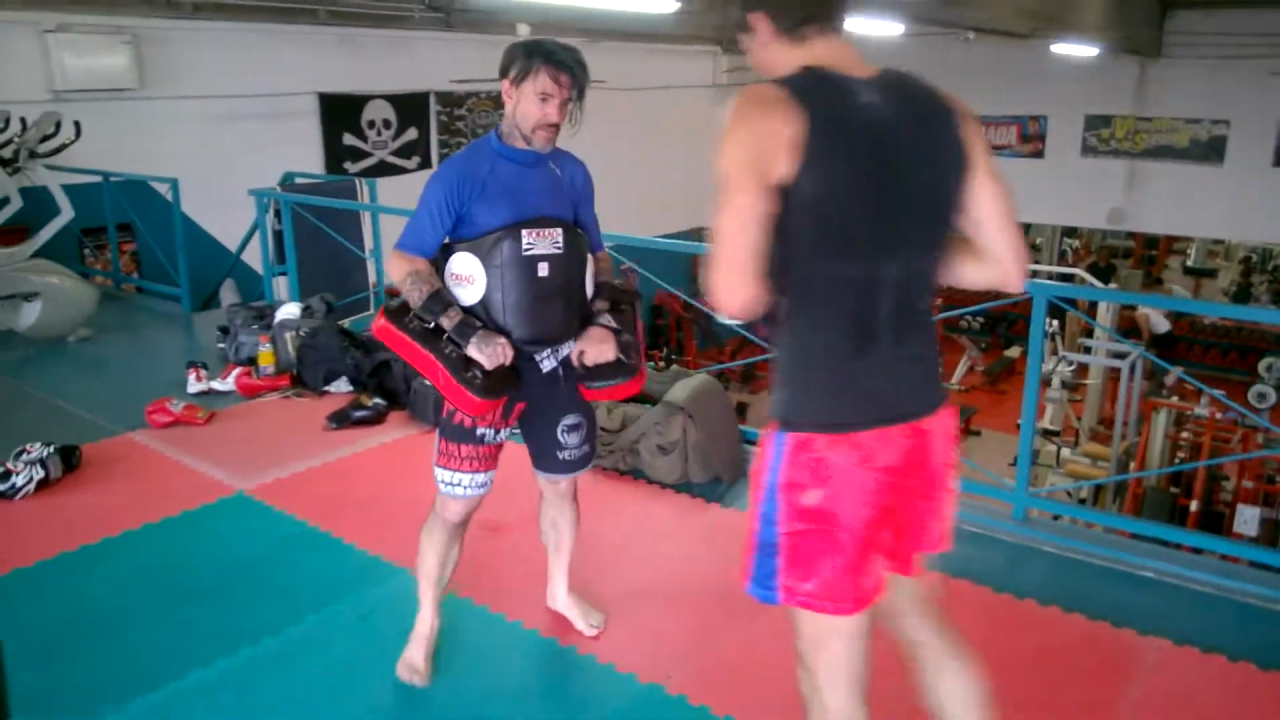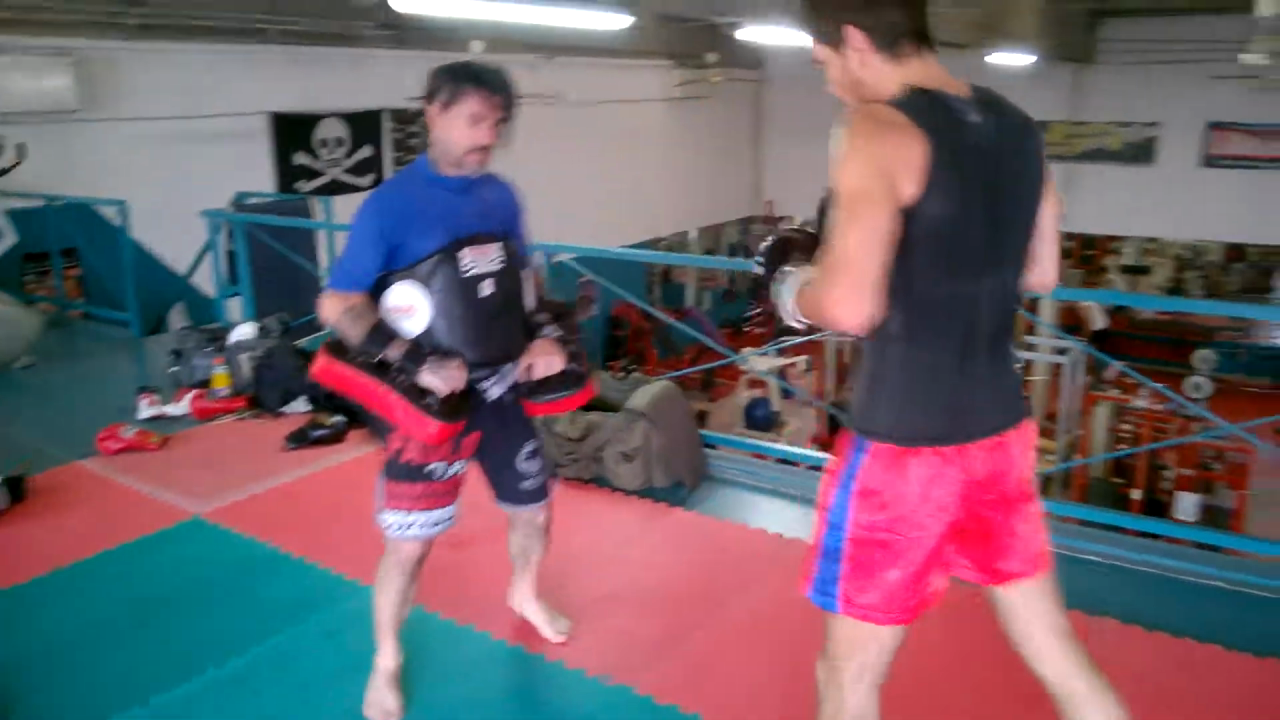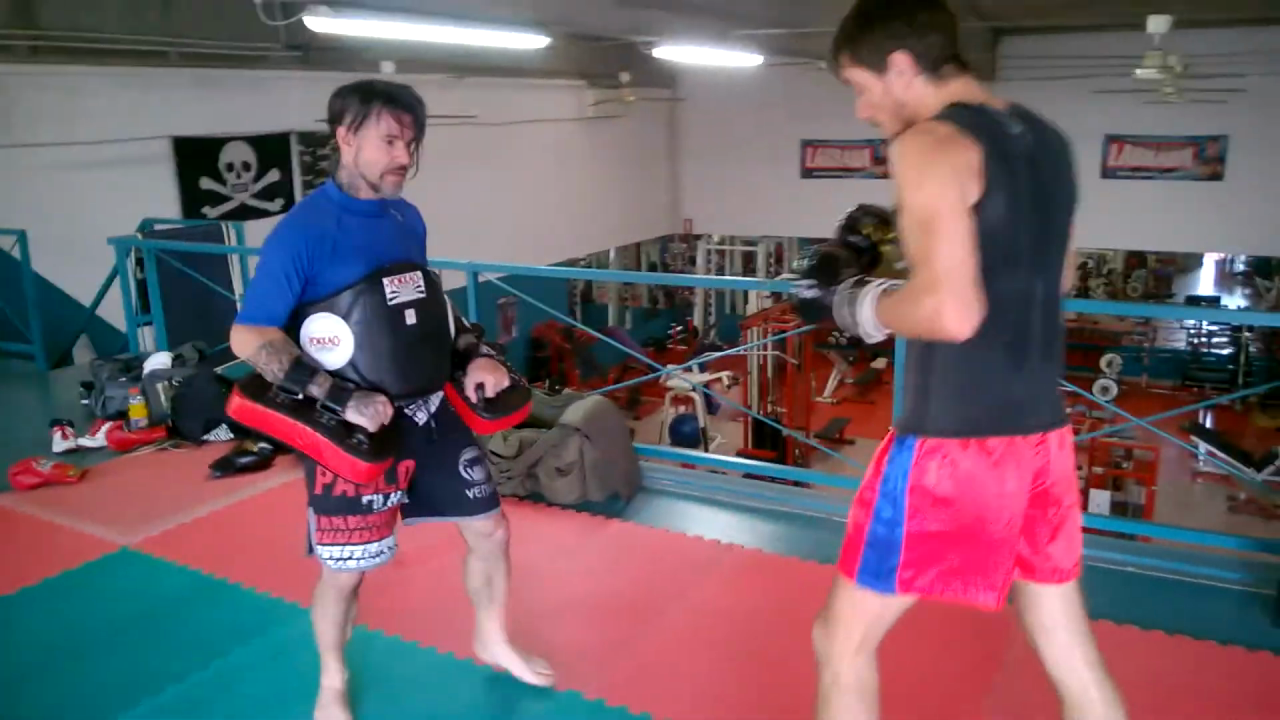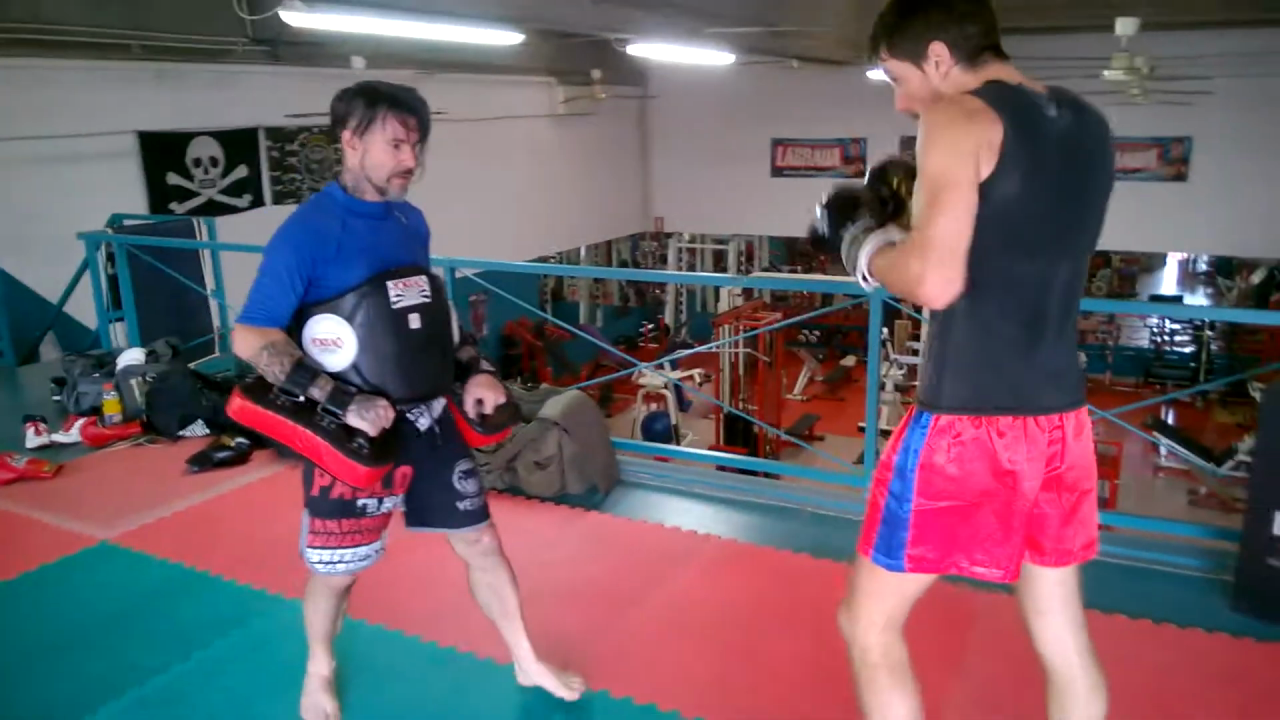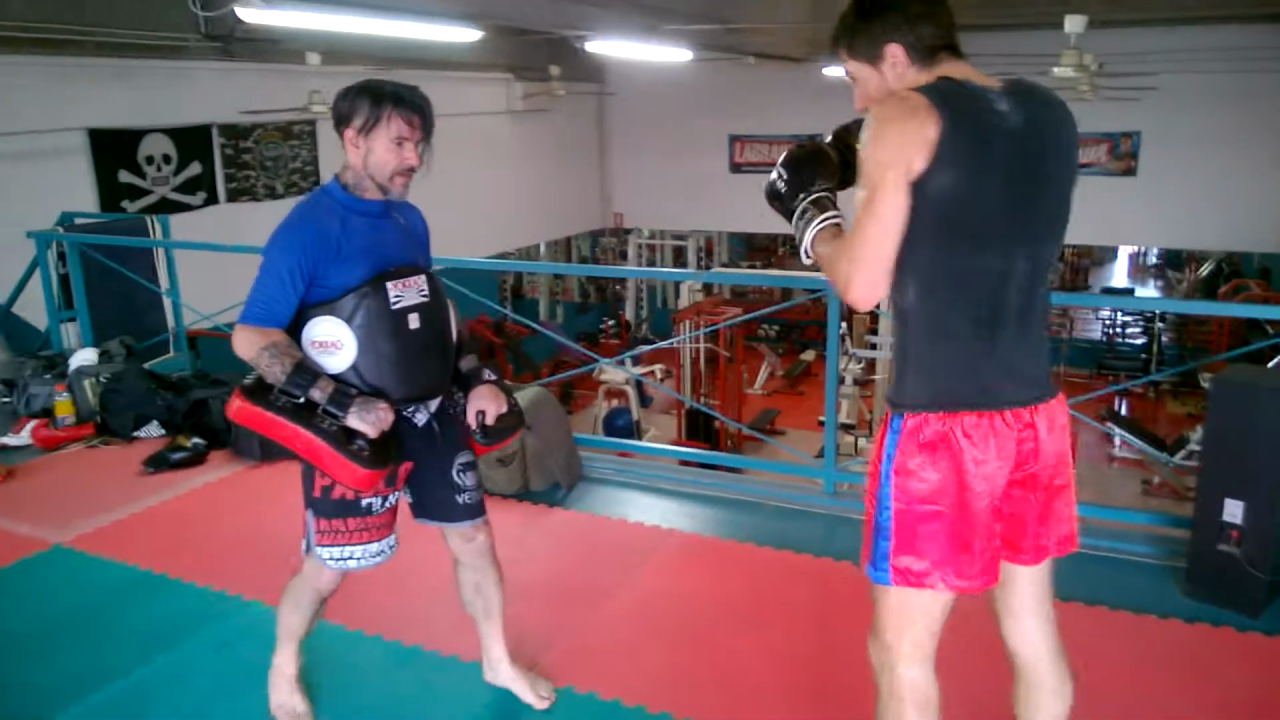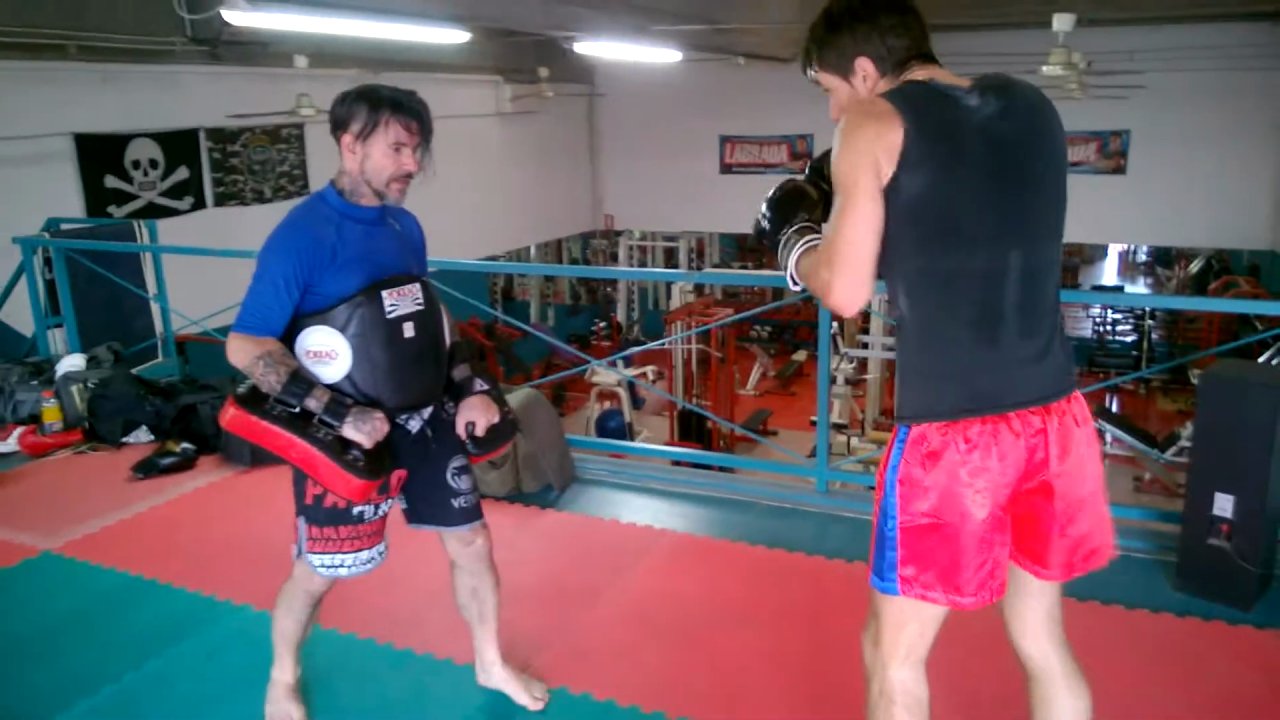
dt=0.2s
person 1, frame 1
left shoulder: (764, 115)
right shoulder: (944, 114)
left elbow: (734, 296)
right elbow: (1006, 270)
left wrist: (732, 281)
left hip: (824, 435)
right hip: (922, 419)
right knee: (916, 620)
person 1, frame 2
left shoulder: (880, 135)
right shoulder: (1016, 129)
left elbow: (848, 309)
left wrist: (794, 283)
left hip: (907, 449)
right hip: (1000, 435)
right knee: (1053, 653)
person 1, frame 3
left shoulder: (931, 146)
right shoulder: (1044, 139)
left elbow: (952, 313)
left wrist: (853, 302)
left hip: (952, 443)
right hip: (1041, 435)
left knee: (842, 639)
right knee: (1073, 661)
person 1, frame 4
left shoulder: (958, 121)
right shoulder: (1086, 124)
left elbow: (934, 283)
left wrist: (867, 241)
left hip: (967, 423)
right hip: (1060, 418)
left knee: (868, 623)
right knee: (1064, 645)
person 1, frame 5
left shoulder: (903, 118)
right shoulder: (1052, 115)
left elbow: (864, 284)
left wrist: (812, 205)
left hip: (941, 421)
right hip: (1036, 413)
left knee: (901, 653)
right knee: (1033, 633)
person 1, frame 6
left shoulder: (873, 125)
right shoulder: (1031, 108)
left elbow: (844, 293)
left wrist: (795, 236)
left hip: (949, 431)
right hip: (1052, 414)
left knee: (894, 655)
right knee: (1042, 641)
person 2, frame 1
left shoulder: (573, 174)
right shoulder: (463, 172)
left elbow: (594, 259)
right elbow: (404, 263)
left wrist: (601, 324)
right wrist: (466, 334)
left hip: (556, 357)
right hip: (487, 363)
left knee: (561, 487)
right knee: (455, 505)
left ankle: (559, 591)
right ankle: (426, 626)
person 2, frame 2
left shoulder: (500, 197)
right shoulder: (393, 203)
right elbow: (335, 302)
left wrist: (543, 335)
right wrist: (413, 364)
left hip: (502, 383)
right hip: (428, 399)
left knee: (533, 512)
right knee: (409, 545)
left ankle: (525, 594)
right ankle: (386, 667)
person 2, frame 3
left shoulder: (408, 219)
right shoulder: (303, 230)
right elbow: (248, 336)
left wrist: (472, 356)
right wrist: (339, 398)
left hip: (428, 407)
right hip: (354, 425)
left knee: (489, 528)
right knee: (346, 570)
left ankle: (494, 641)
person 2, frame 4
left shoulder: (410, 221)
right shoulder: (307, 231)
right elbow: (250, 336)
left wrist: (474, 367)
right wrist: (341, 401)
left hip: (427, 413)
right hip: (353, 430)
left knee: (482, 543)
right knee: (337, 568)
left ankle: (527, 661)
person 2, frame 5
left shoulder: (410, 220)
right shoulder: (307, 229)
right elbow: (250, 337)
left wrist: (475, 377)
right wrist: (340, 404)
left hip: (426, 409)
right hip: (352, 426)
left knee: (473, 538)
right knee: (329, 566)
left ankle: (497, 661)
right ankle: (283, 668)
person 2, frame 6
left shoulder: (407, 227)
right shoulder: (301, 236)
right elbow: (244, 345)
left wrist: (468, 388)
right wrist: (335, 413)
left hip: (421, 416)
right hip: (346, 434)
left knee: (472, 542)
right knee: (318, 571)
left ankle: (490, 663)
